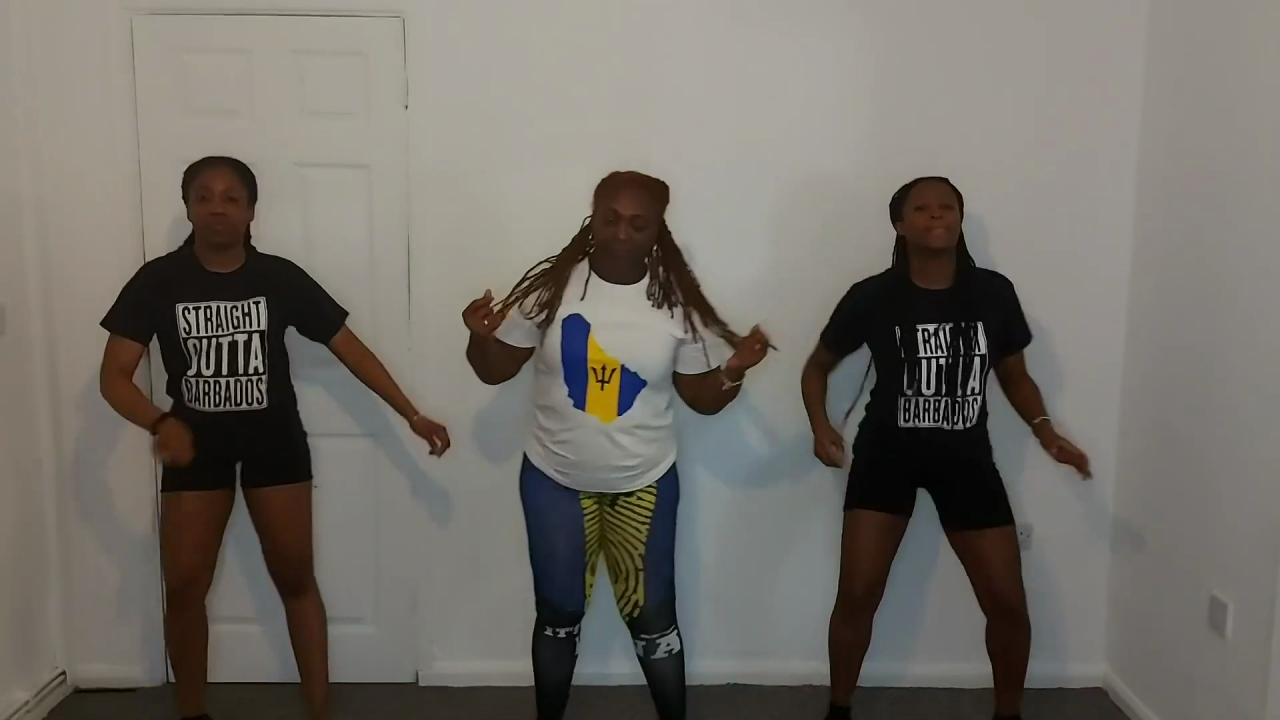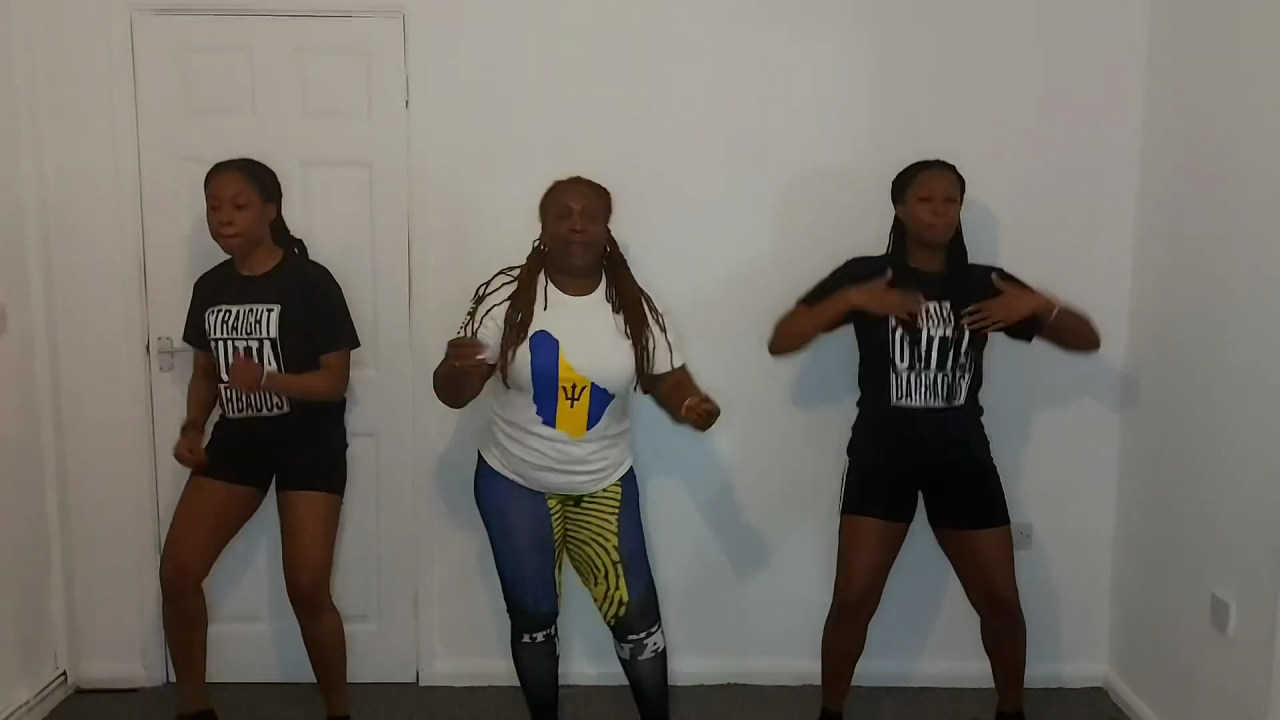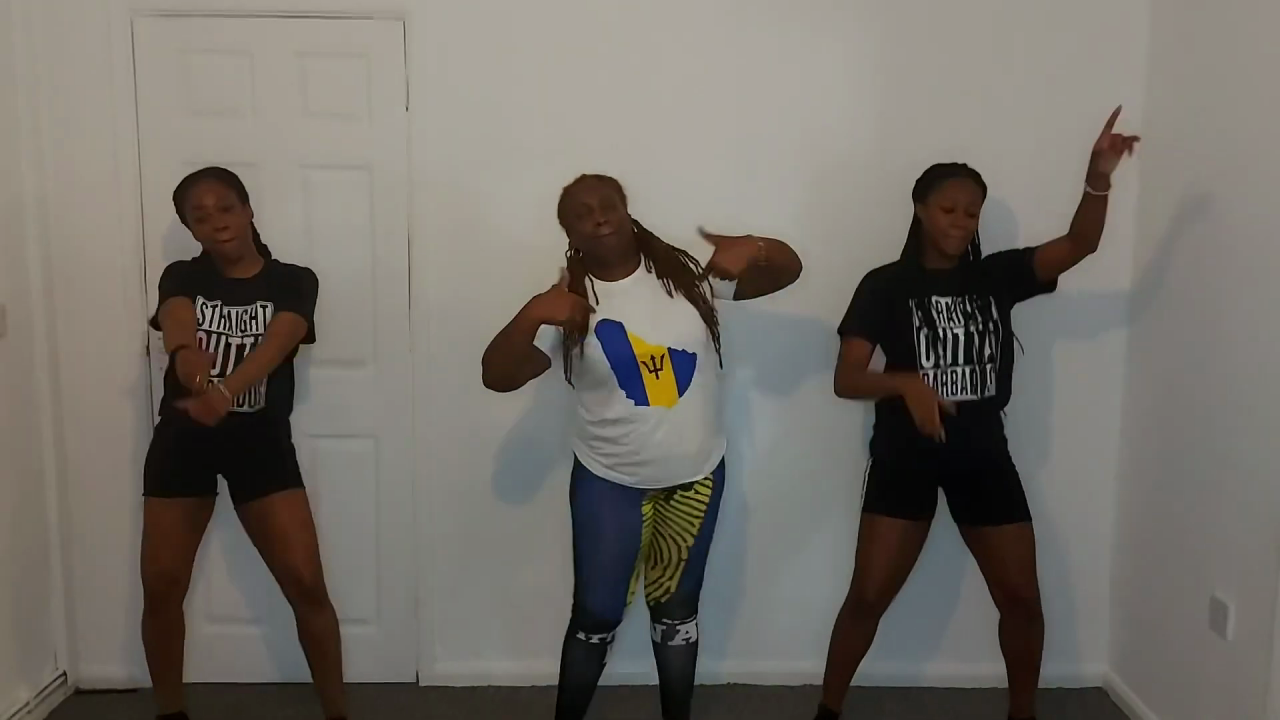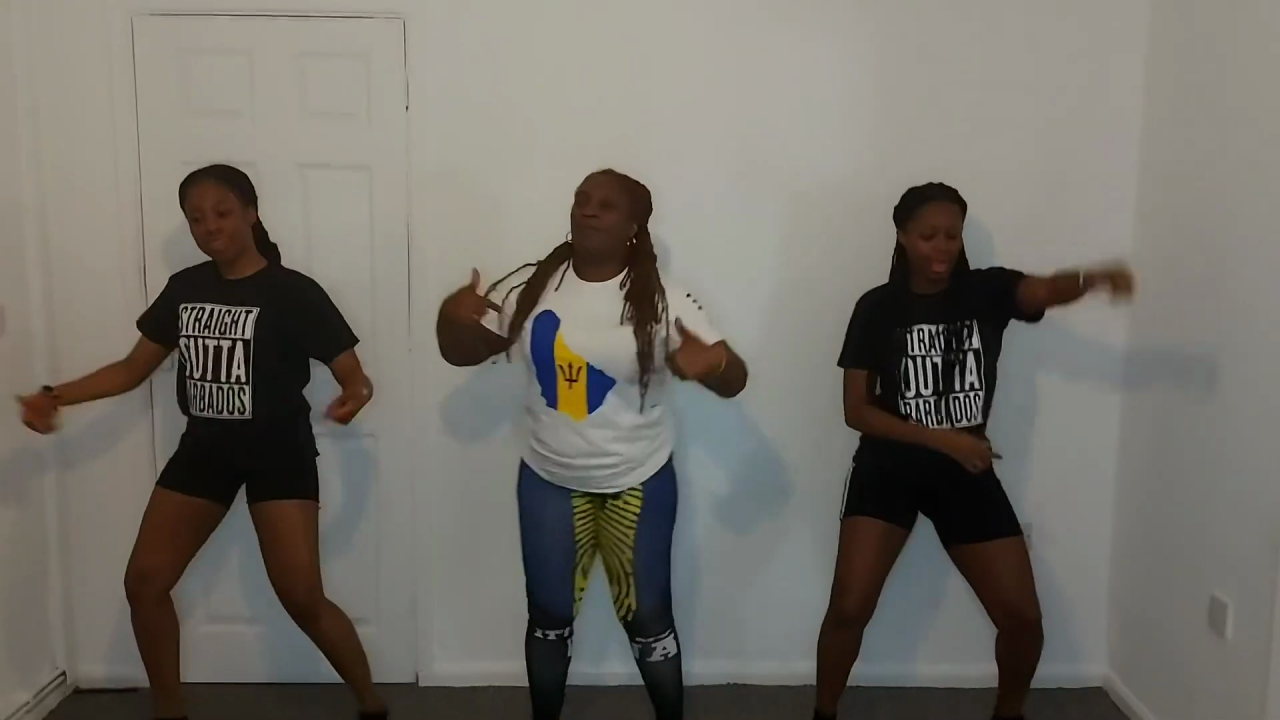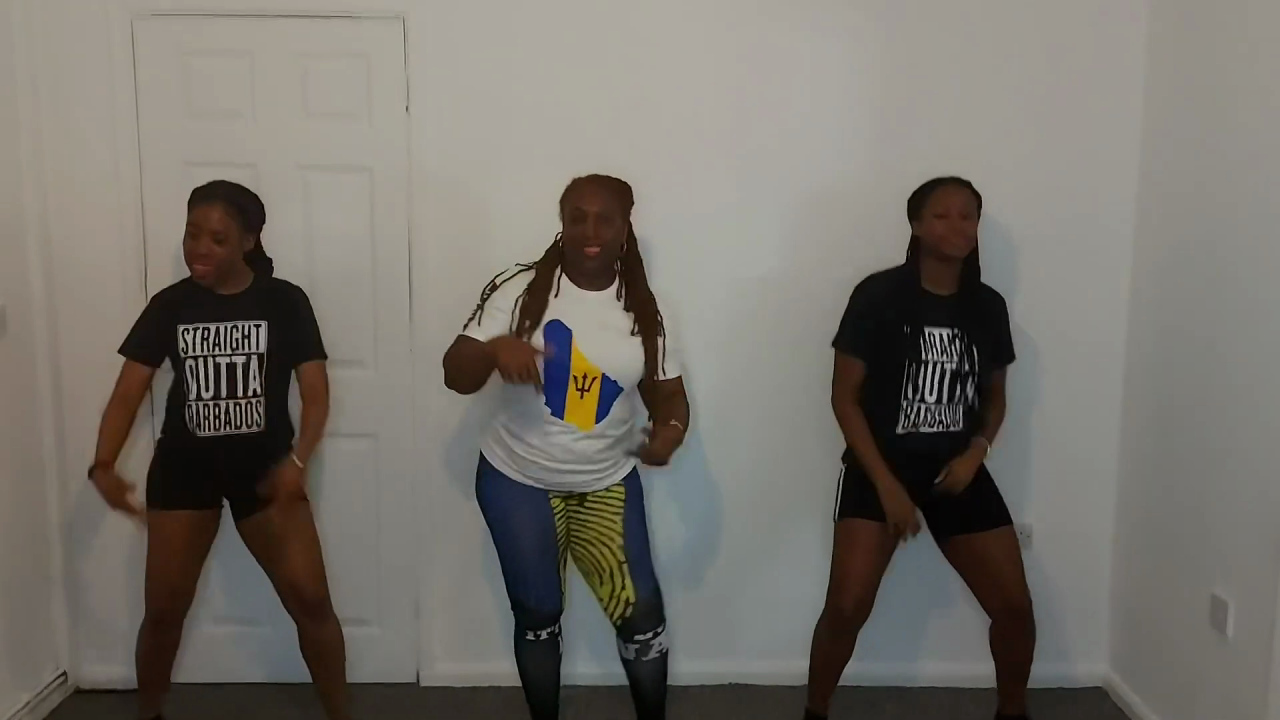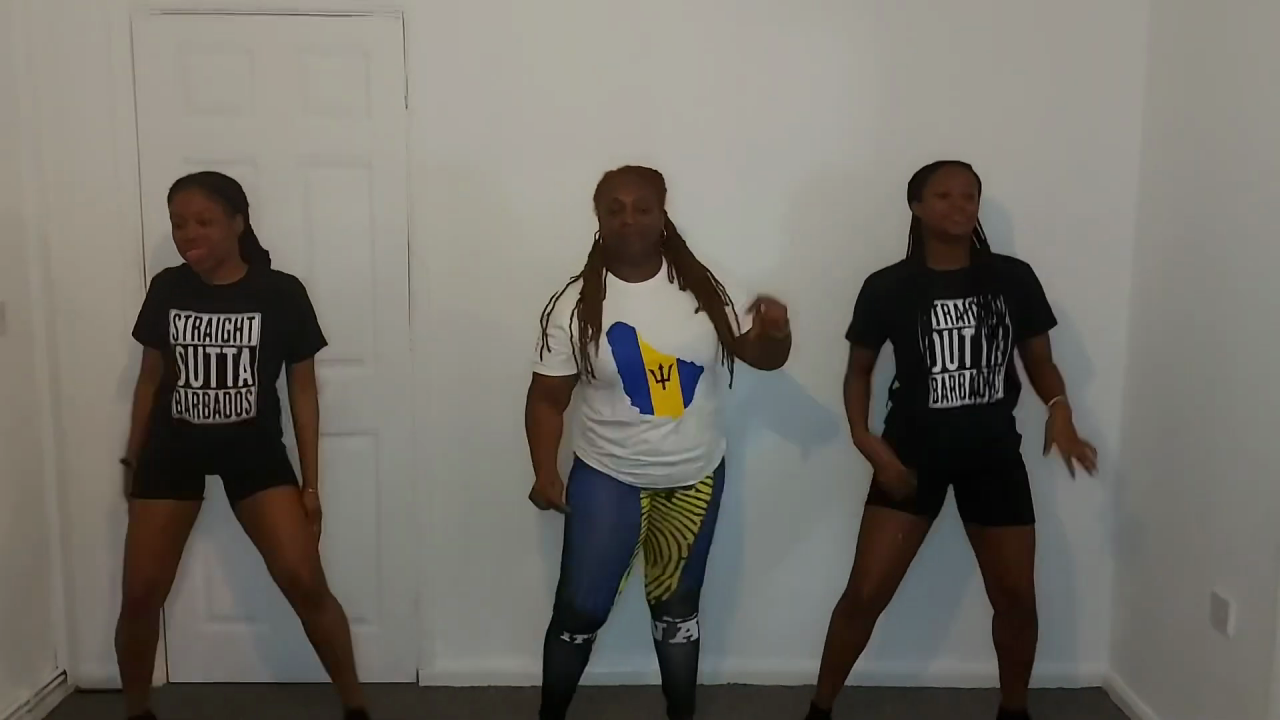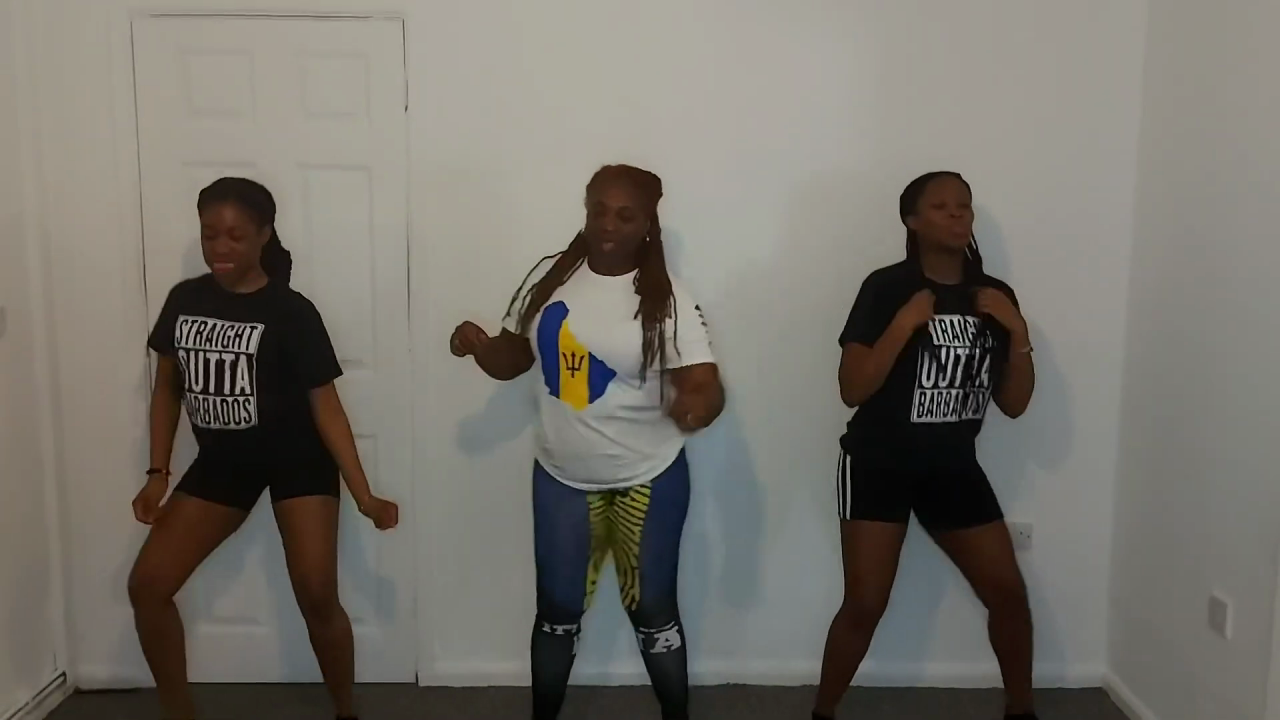
dt=0.7s
person 1, frame 1
left shoulder: (993, 292)
right shoulder: (872, 296)
left elbow: (1012, 373)
right elbow: (818, 366)
left wrist: (1044, 428)
right wrist: (821, 426)
left hip: (966, 462)
right hip: (885, 458)
left knee: (1007, 601)
right knee: (856, 594)
person 1, frame 2
left shoulder: (986, 283)
right shoulder: (864, 276)
left elbow: (1086, 340)
right elbow: (781, 341)
left wrist: (1038, 306)
right wrist: (850, 300)
left hip: (962, 458)
right hip: (881, 456)
left knee: (1001, 601)
right knee: (852, 601)
person 1, frame 3
left shoulder: (999, 275)
right shoulder: (886, 285)
left elbow: (1082, 244)
right elbow: (846, 378)
left wrist: (1099, 179)
right wrist: (901, 384)
left hip: (984, 456)
right hip: (906, 454)
left knee: (1021, 601)
right knee: (869, 596)
person 1, frame 4
left shoulder: (990, 291)
right shoulder: (876, 308)
left elbow: (1049, 289)
right elbow: (855, 409)
left wrist: (1092, 279)
right wrist: (941, 439)
left hip: (968, 475)
right hip: (887, 470)
left knee: (1022, 617)
right knee: (848, 608)
person 1, frame 5
left shoulder: (989, 306)
right shoulder: (880, 295)
left elbow: (995, 395)
right elbow: (845, 396)
left wrist: (977, 449)
right wrist: (884, 485)
left hip: (955, 470)
right hip: (880, 468)
left knee: (1014, 605)
right knee: (847, 607)
person 1, frame 6
left shoulder: (1014, 277)
right shoulder: (888, 287)
left elbow: (1040, 361)
right elbow: (858, 370)
left wrist: (1060, 411)
right wrist: (864, 439)
left hip: (993, 454)
right hip: (914, 452)
left knee: (1017, 600)
right knee: (865, 593)
person 1, frame 7
left shoulder: (994, 297)
right shoulder: (885, 288)
left elbow: (1015, 404)
right elbow: (852, 391)
left wrist: (1018, 332)
right wrist: (901, 328)
left hip: (953, 465)
right hip: (878, 463)
left knee: (1009, 594)
right knee: (865, 605)
person 2, frame 1
left shoulder: (279, 278)
right shoulder: (157, 281)
left elbow: (348, 348)
right elbow: (113, 379)
left wrist: (412, 415)
right wrist: (160, 424)
left hip: (275, 440)
right hip: (197, 448)
left knee: (296, 579)
right knee: (182, 587)
person 2, frame 2
left shoulder: (312, 283)
right shoulder: (210, 288)
left elbow: (335, 379)
right elbow: (204, 372)
left wrist: (268, 381)
right wrist: (192, 427)
left hip: (310, 446)
right hip: (234, 442)
left knee: (308, 592)
right knee: (177, 574)
person 2, frame 3
left shoulder: (294, 282)
right shoulder: (181, 278)
left elbow: (274, 349)
right elbow: (178, 338)
left wrist: (222, 397)
right wrist: (187, 358)
left hip: (261, 444)
right hip: (182, 444)
left knee: (306, 586)
right knee: (161, 589)
person 2, frame 4
left shoulder: (295, 293)
right shoulder: (184, 288)
left elbow: (354, 375)
right elbow: (133, 368)
left wrist: (355, 396)
right wrist: (52, 396)
left hip: (279, 453)
right hip: (203, 451)
left knee: (303, 599)
right knee: (143, 583)
person 2, frame 5
left shoulder: (284, 303)
right shoulder: (168, 306)
left elbow: (315, 392)
right elbow: (126, 394)
left wrist: (298, 461)
right wrist: (104, 465)
left hip: (264, 464)
right hip: (185, 464)
left knee: (309, 597)
right knee: (165, 608)
person 2, frame 6
left shoulder: (282, 294)
right shoulder: (166, 290)
left elbow: (303, 389)
right elbow: (152, 378)
left wrist: (310, 486)
right wrist: (133, 460)
left hip: (255, 452)
right hip: (172, 451)
left knee: (306, 583)
right knee: (139, 596)
person 2, frame 7
left shoulder: (292, 313)
right shoulder: (183, 299)
left elbow: (325, 406)
right elbow: (166, 388)
left wrist: (363, 493)
right wrist: (158, 474)
left hip: (298, 459)
right hip: (222, 460)
left knee: (317, 597)
right knee: (147, 585)
person 3, frame 1
left shoulder: (676, 301)
right shoulder: (549, 282)
left elbow: (703, 399)
right elbow: (496, 370)
left wrist: (736, 370)
right wrist: (480, 336)
left hip: (644, 483)
right hip: (555, 481)
left knee: (652, 613)
right knee: (559, 613)
person 3, frame 2
left shoulder: (633, 307)
right shoulder: (507, 295)
left elbow: (672, 386)
right elbow: (457, 394)
left wrist: (695, 406)
right wrist: (455, 368)
left hip: (604, 486)
right hip: (514, 484)
left knee: (635, 615)
right knee: (533, 618)
person 3, frame 3
left shoulder: (688, 272)
right shoulder: (567, 303)
left elbow: (788, 268)
right elbow: (498, 376)
left wrist: (752, 250)
right wrist: (531, 316)
left hip: (697, 474)
right hip: (610, 481)
left knee: (675, 606)
right knee: (595, 615)
person 3, frame 4
left shoulder: (660, 299)
right shoulder: (529, 286)
left elbow: (732, 381)
right elbow: (462, 352)
left wrist: (715, 363)
right wrist: (450, 317)
left hip: (638, 483)
right hip: (548, 481)
left knee: (646, 616)
right knee: (549, 615)
person 3, frame 5
left shoulder: (643, 308)
right shoulder: (519, 289)
left elbow: (666, 390)
right elbow: (457, 373)
left wrist: (671, 426)
right wrist: (498, 350)
left hip: (608, 484)
right hip: (518, 482)
left knee: (642, 612)
right knee: (538, 617)
person 3, frame 6
left shoulder: (701, 285)
right shoulder: (574, 303)
left elbow: (760, 352)
right elbow: (546, 397)
left wrist: (776, 326)
right wrist: (545, 470)
left hip: (695, 479)
right hip: (608, 479)
left knee: (676, 606)
right knee: (580, 611)
person 3, frame 7
left shoulder: (670, 298)
right shoulder: (549, 276)
left elbow: (708, 389)
right elbow: (511, 360)
left wrist: (692, 409)
right wrist: (479, 345)
left hip: (648, 479)
right hip: (561, 478)
left knee: (653, 609)
right knee: (558, 611)
